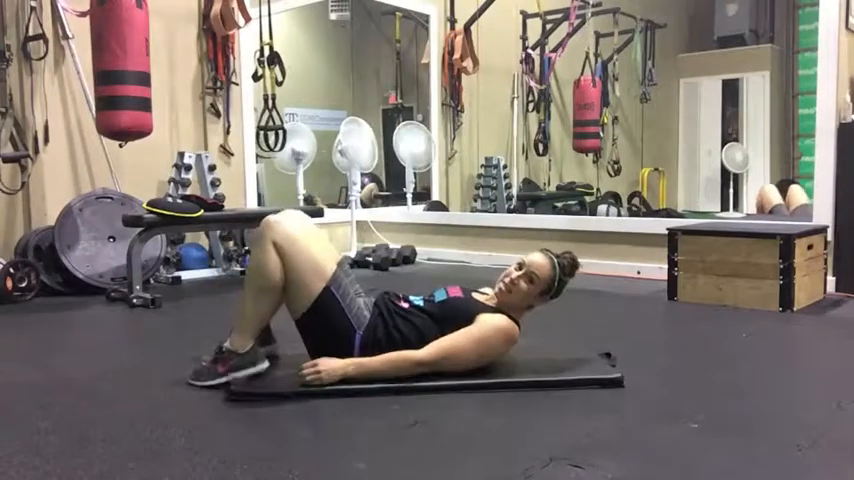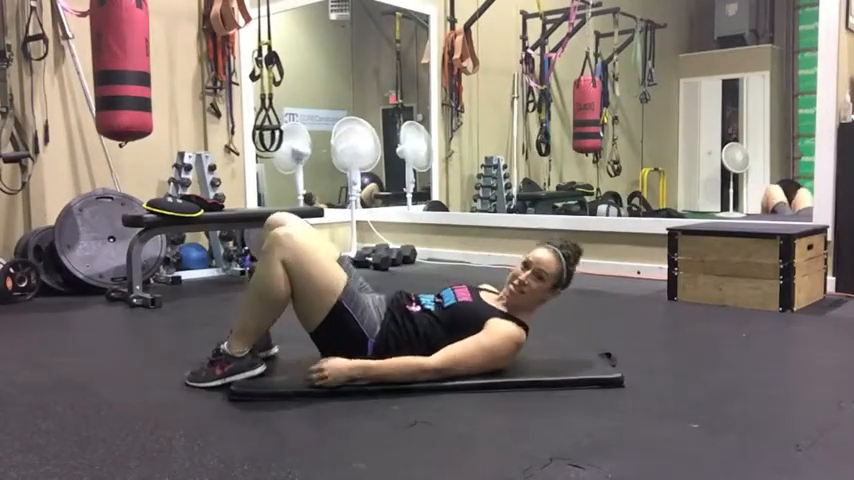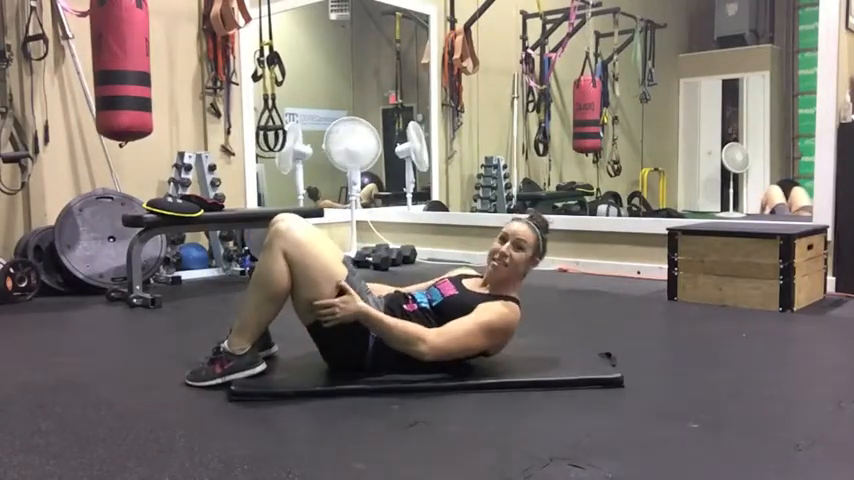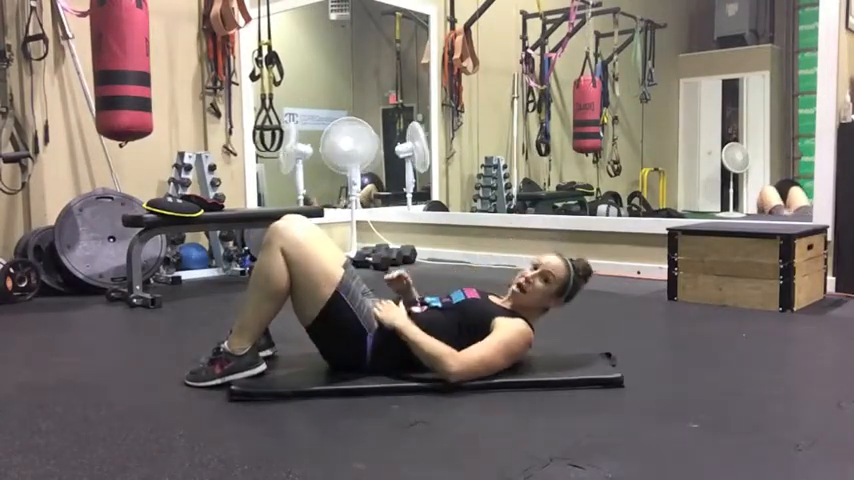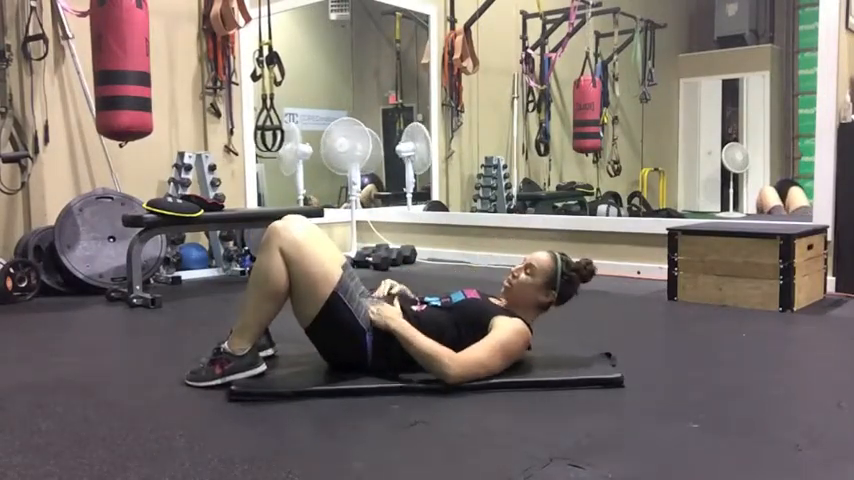
dt=1s
person 1, frame 1
left shoulder: (501, 327)
right shoulder: (488, 298)
left elbow: (424, 360)
left wrist: (346, 367)
left hip: (357, 338)
right hip: (371, 312)
left knee: (275, 230)
right knee: (291, 221)
left ankle: (240, 351)
right ankle: (255, 330)
person 1, frame 2
left shoulder: (509, 334)
right shoulder: (489, 292)
left elbow: (433, 366)
left wrist: (354, 368)
left hip: (367, 340)
right hip: (377, 309)
left knee: (283, 244)
right knee: (281, 223)
left ankle: (238, 355)
right ankle: (253, 336)
person 1, frame 3
left shoulder: (503, 314)
right shoulder: (468, 275)
left elbow: (428, 345)
left wrist: (361, 311)
right wrist: (352, 285)
left hip: (365, 342)
right hip: (376, 316)
left knee: (285, 237)
right knee: (286, 225)
left ankle: (239, 352)
right ankle: (255, 336)
person 1, frame 4
left shoulder: (517, 330)
right shoulder: (498, 305)
left elbow: (455, 367)
left wrist: (402, 324)
right wrist: (410, 295)
left hip: (367, 342)
right hip: (375, 319)
left knee: (285, 236)
right knee: (291, 227)
left ankle: (238, 353)
right ankle: (255, 336)
person 1, frame 5
left shoulder: (514, 331)
right shoulder: (498, 306)
left elbow: (453, 368)
left wrist: (397, 323)
right wrist: (405, 296)
left hip: (364, 341)
right hip: (374, 316)
left knee: (284, 236)
right knee: (291, 227)
left ankle: (238, 353)
right ankle: (255, 335)
